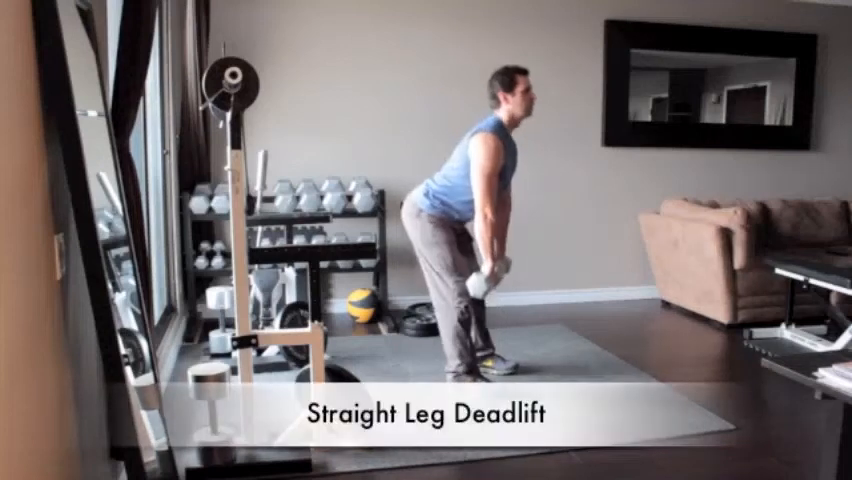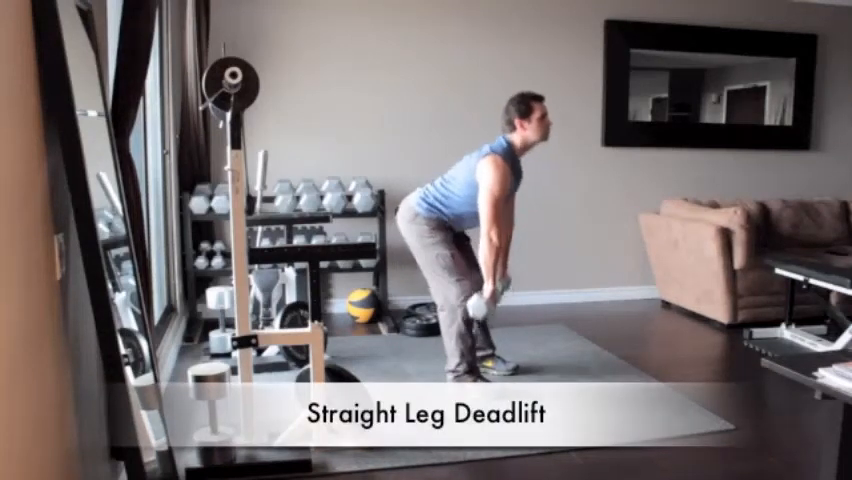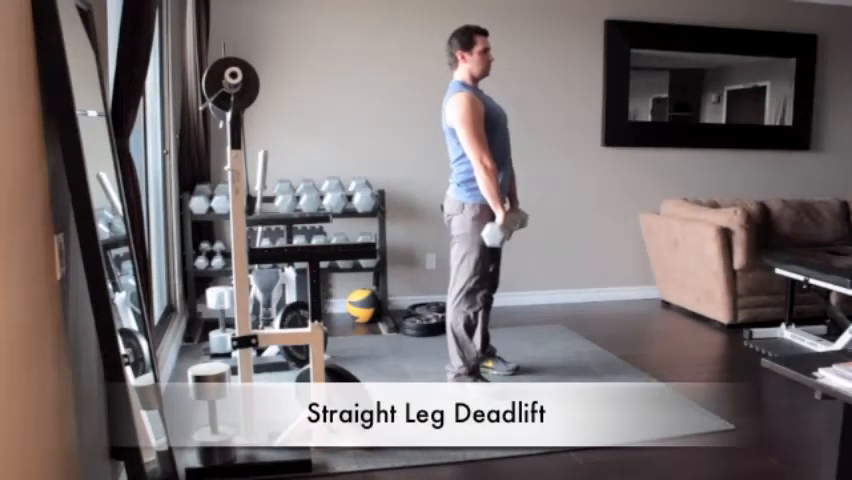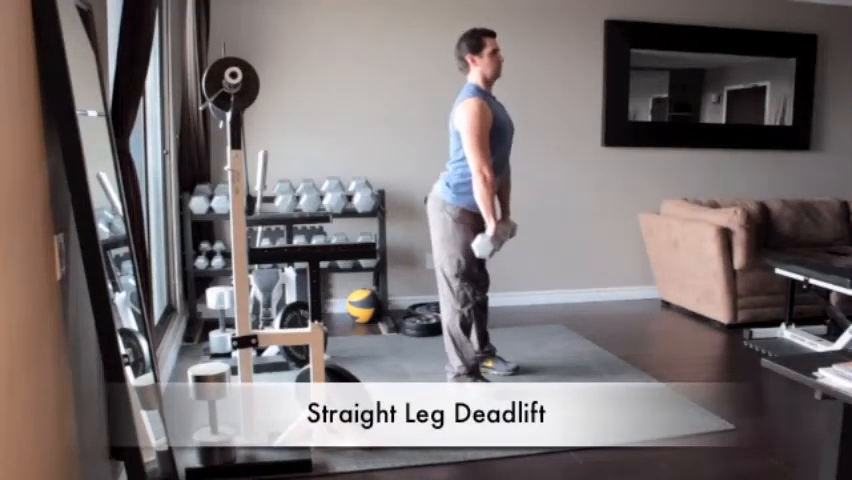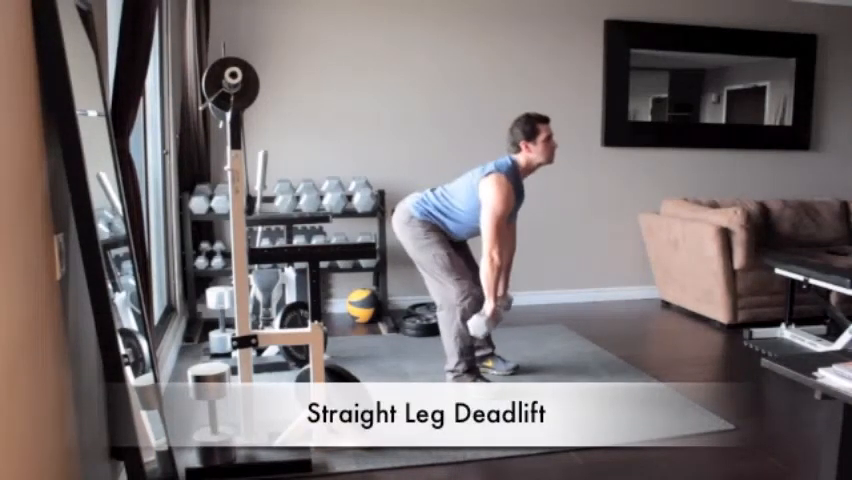
dt=1s
person 1, frame 1
left shoulder: (505, 138)
right shoulder: (489, 140)
left elbow: (502, 199)
right elbow: (484, 210)
left wrist: (499, 251)
right wrist: (489, 261)
left hip: (448, 217)
right hip: (426, 214)
right knee: (455, 292)
left ankle: (482, 354)
right ankle: (461, 374)
person 1, frame 2
left shoulder: (512, 158)
right shoulder: (497, 164)
left elbow: (505, 220)
right elbow: (490, 233)
left wrist: (501, 270)
right wrist: (490, 282)
left hip: (444, 220)
right hip: (422, 218)
left knee: (475, 288)
right knee: (459, 293)
left ankle: (482, 355)
right ankle: (462, 375)
person 1, frame 3
left shoulder: (477, 96)
right shoulder: (462, 99)
left elbow: (502, 158)
right elbow: (482, 163)
left wrist: (513, 204)
right wrist: (500, 211)
left hip: (486, 204)
right hip: (472, 206)
left knee: (484, 287)
right knee: (467, 290)
left ankle: (482, 353)
right ankle: (462, 372)
person 1, frame 4
left shoulder: (490, 102)
right shoulder: (474, 104)
left elbow: (501, 167)
right elbow: (481, 172)
left wrist: (505, 215)
right wrist: (491, 222)
left hip: (470, 209)
right hip: (452, 209)
left knee: (477, 286)
right knee: (459, 291)
left ankle: (482, 353)
right ankle: (462, 374)
person 1, frame 5
left shoulder: (514, 178)
right shoulder: (500, 184)
left elbow: (508, 237)
right elbow: (491, 253)
left wrist: (502, 289)
right wrist: (491, 301)
left hip: (439, 225)
right hip: (416, 222)
left knee: (475, 286)
right knee: (459, 293)
left ankle: (482, 355)
right ankle: (460, 374)
